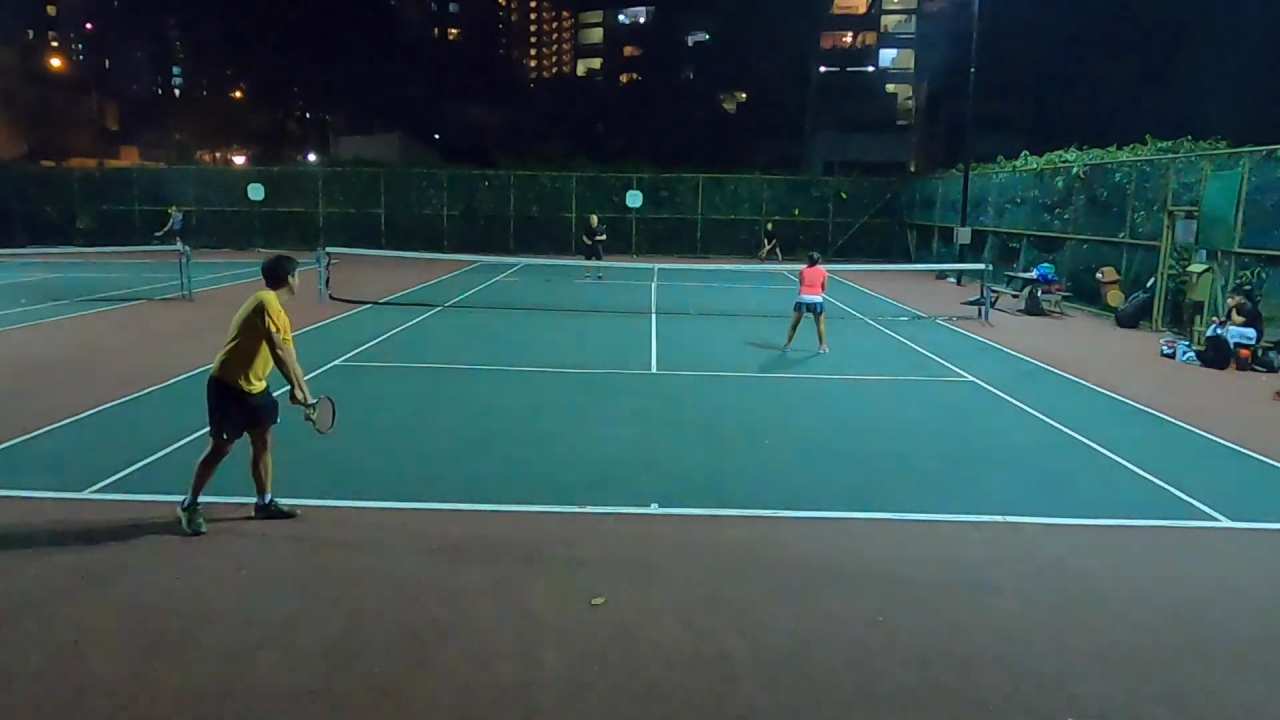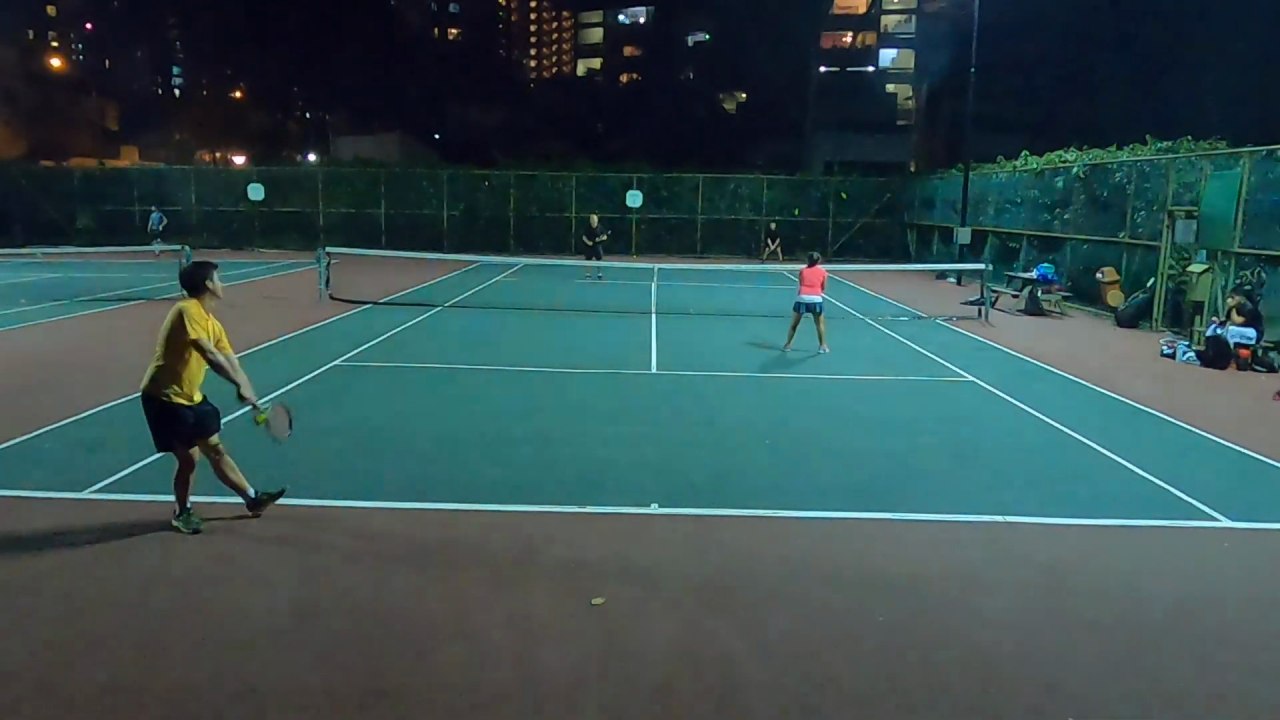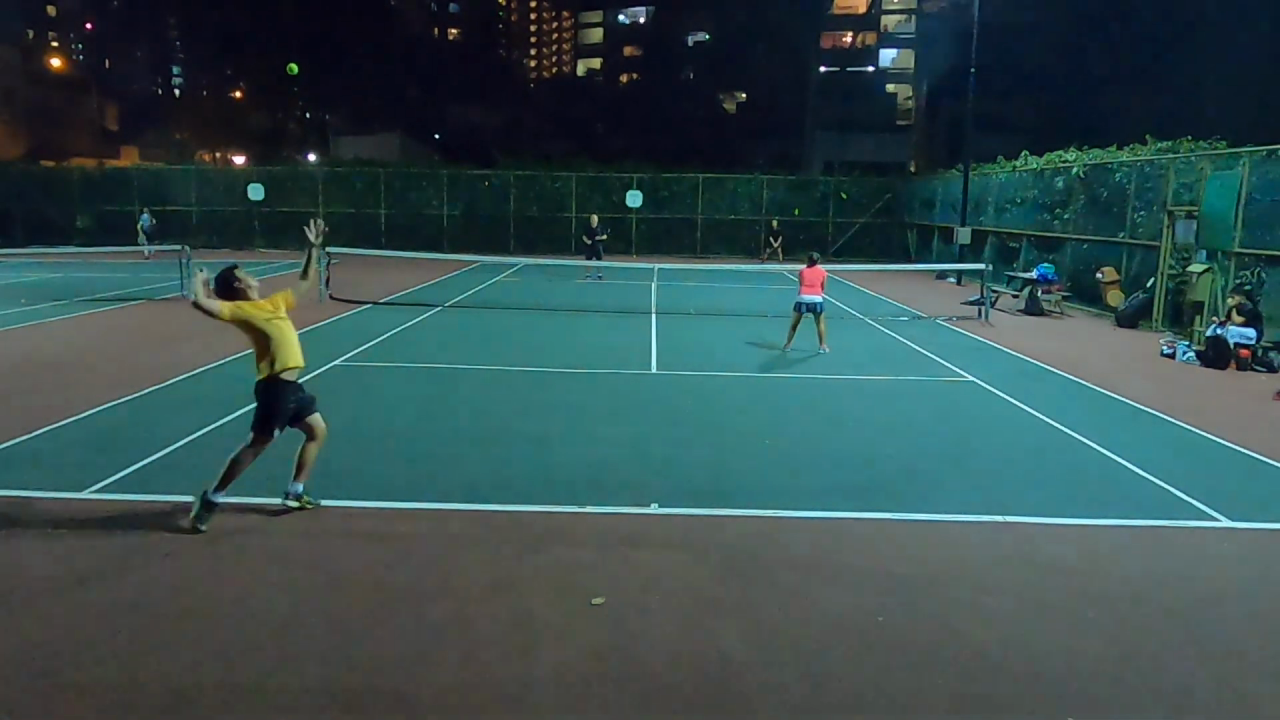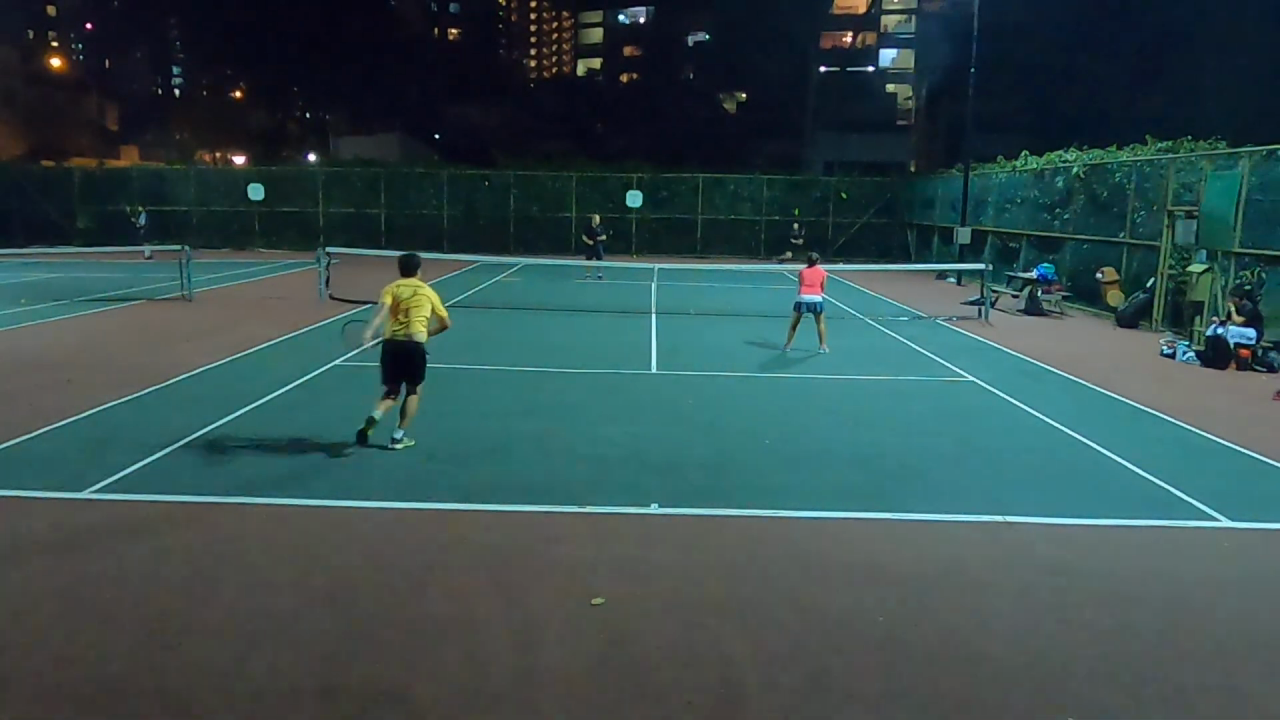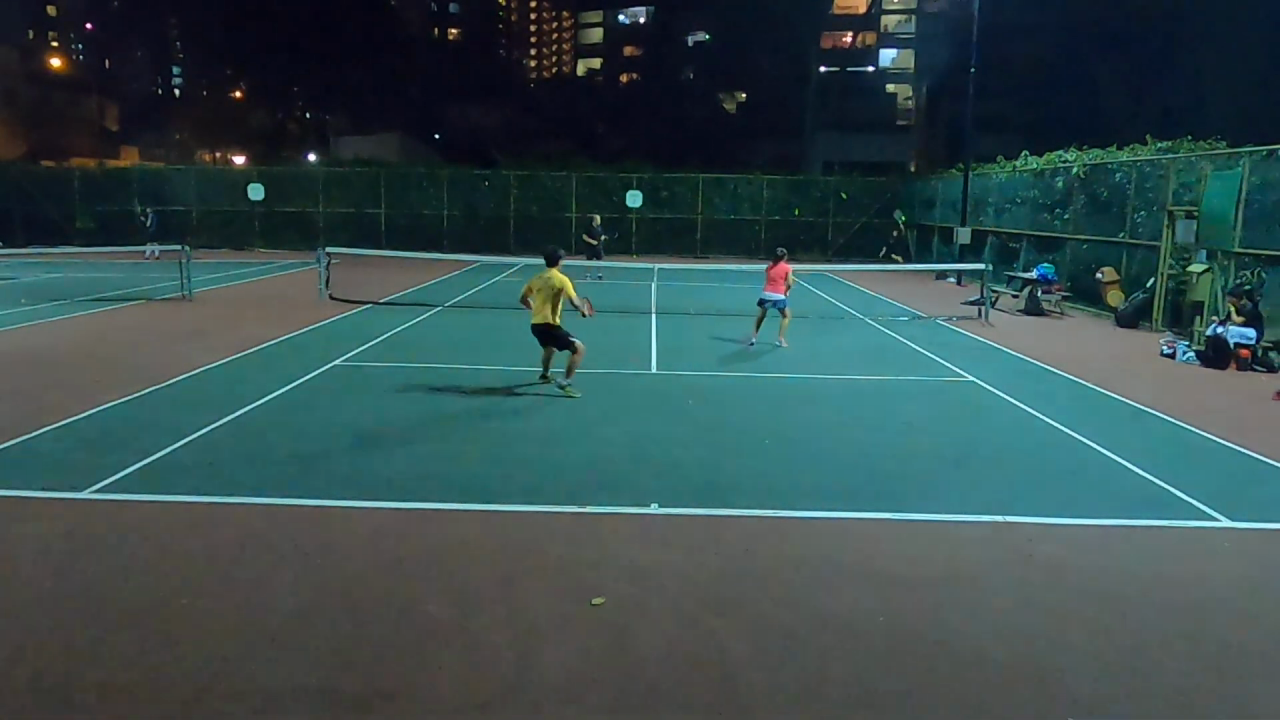
dt=1s
person 1, frame 1
left shoulder: (277, 312)
right shoulder: (265, 302)
left elbow: (287, 353)
right elbow: (278, 352)
left wrist: (302, 388)
right wrist: (297, 387)
left hip: (254, 387)
right hip: (228, 386)
left knee: (262, 442)
right knee: (220, 448)
left ankle: (264, 503)
right ankle: (190, 505)
person 1, frame 2
left shoulder: (213, 324)
right shoulder: (185, 311)
left elbow: (230, 361)
right elbow: (210, 356)
left wrist: (247, 393)
right wrist: (242, 387)
left hip: (192, 398)
right hip: (163, 399)
left knee: (216, 449)
right knee: (189, 458)
left ankle: (253, 498)
right ankle: (182, 512)
person 1, frame 3
left shoulder: (275, 302)
right shoulder: (241, 309)
left elbow: (307, 282)
right elbow: (200, 303)
left wrist: (314, 246)
right wrist: (198, 283)
left hip: (290, 384)
right hip: (276, 385)
left knee: (318, 431)
right knee: (256, 445)
left ankle: (295, 492)
right ankle: (210, 499)
person 1, frame 4
left shoulder: (392, 289)
right shoulder: (428, 292)
left elbow: (382, 311)
right elbow: (445, 323)
left wrist: (368, 335)
left hip: (390, 343)
right hip: (414, 345)
left knee: (390, 392)
right knee: (413, 391)
left ankle: (373, 418)
right ankle: (398, 437)
person 1, frame 5
left shoulder: (537, 279)
right shoulder: (561, 279)
left elbow: (523, 299)
right elbow: (574, 302)
right wrist: (583, 311)
left hip: (535, 325)
right hip: (548, 326)
left knee: (550, 348)
right knee: (579, 349)
left ankle: (545, 374)
right ankle: (564, 384)
